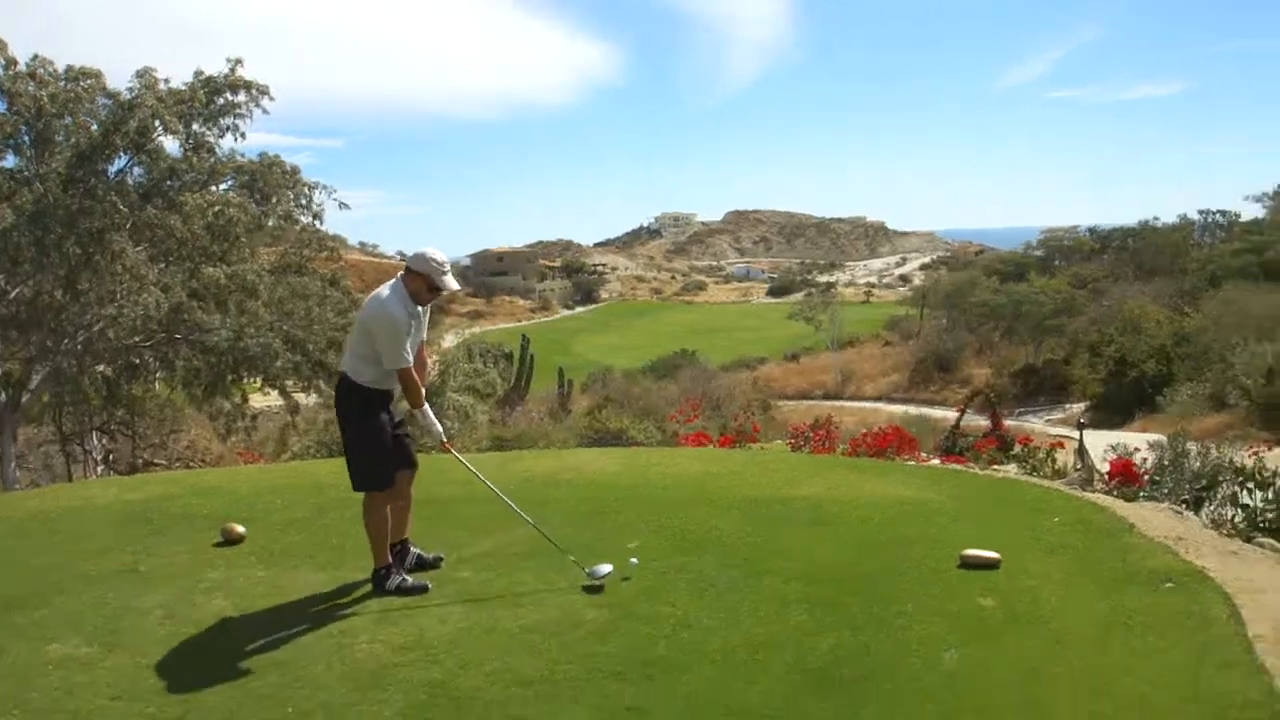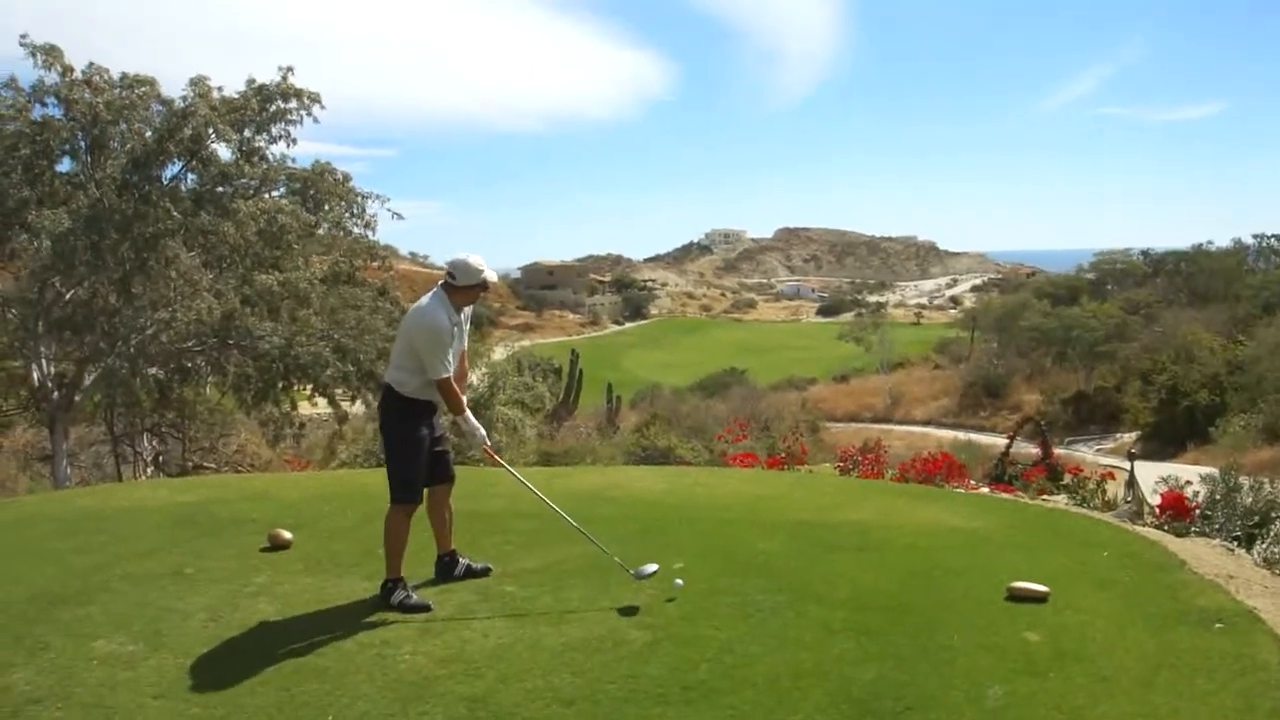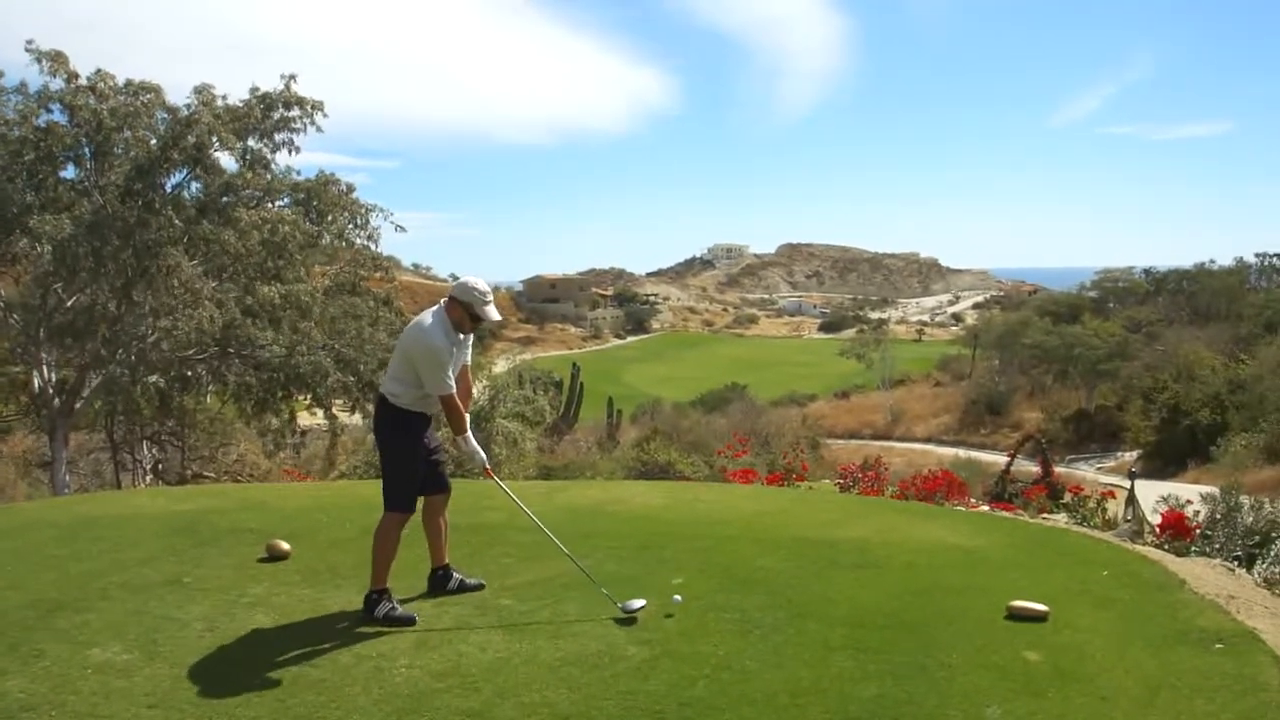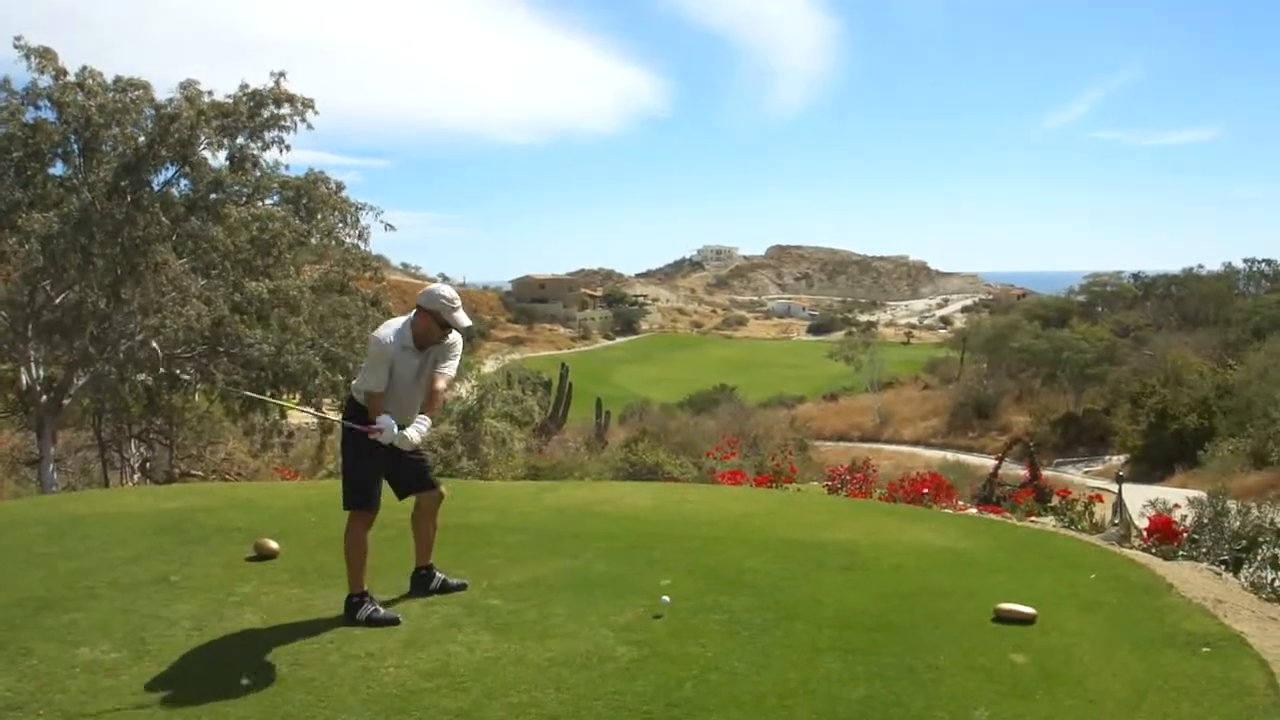
dt=1s
person 1, frame 1
left shoulder: (418, 301)
right shoulder: (389, 312)
left elbow: (419, 352)
right elbow: (405, 374)
left wrist: (420, 402)
right wrist: (427, 419)
left hip: (381, 395)
right hip: (361, 398)
left knee: (405, 471)
right knee: (380, 487)
left ankle: (400, 549)
right ankle: (384, 570)
person 1, frame 2
left shoulder: (460, 309)
right shoulder: (432, 321)
left elbow: (461, 362)
right elbow: (445, 383)
left wrist: (462, 408)
right wrist: (469, 423)
left hip: (427, 406)
right hip: (404, 408)
left knee: (442, 485)
right knee: (406, 500)
left ankle: (448, 561)
right ankle: (392, 584)
person 1, frame 3
left shoulder: (461, 326)
right shoulder: (431, 338)
left elbow: (464, 378)
right elbow: (448, 399)
left wrist: (465, 427)
right wrist: (469, 444)
left hip: (420, 418)
right hip: (398, 419)
left knee: (438, 494)
right knee: (399, 509)
left ankle: (441, 574)
right ankle: (377, 595)
person 1, frame 4
left shoulder: (450, 342)
right shoulder: (386, 341)
left elbow: (437, 388)
right elbow: (374, 398)
left wrist: (419, 428)
right wrist: (388, 430)
left hip: (402, 425)
right hip: (365, 421)
left knee: (432, 495)
right knee: (364, 511)
left ankle: (424, 574)
right ankle: (357, 599)
